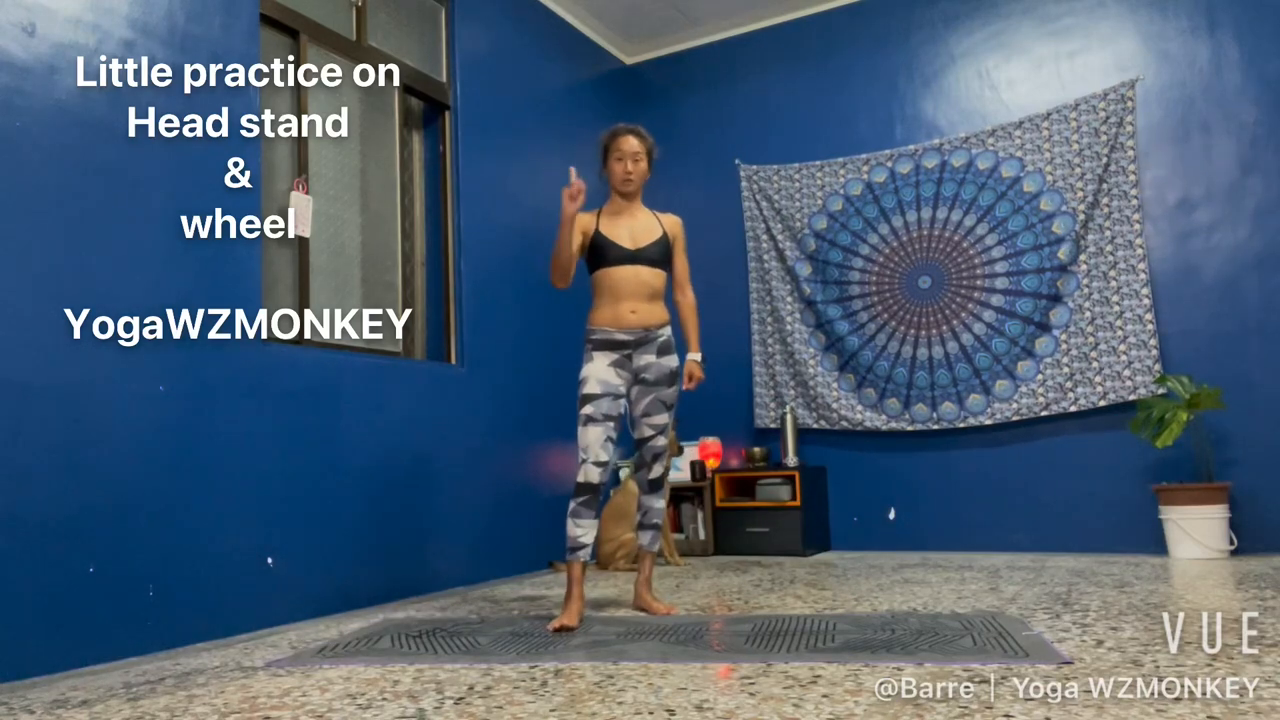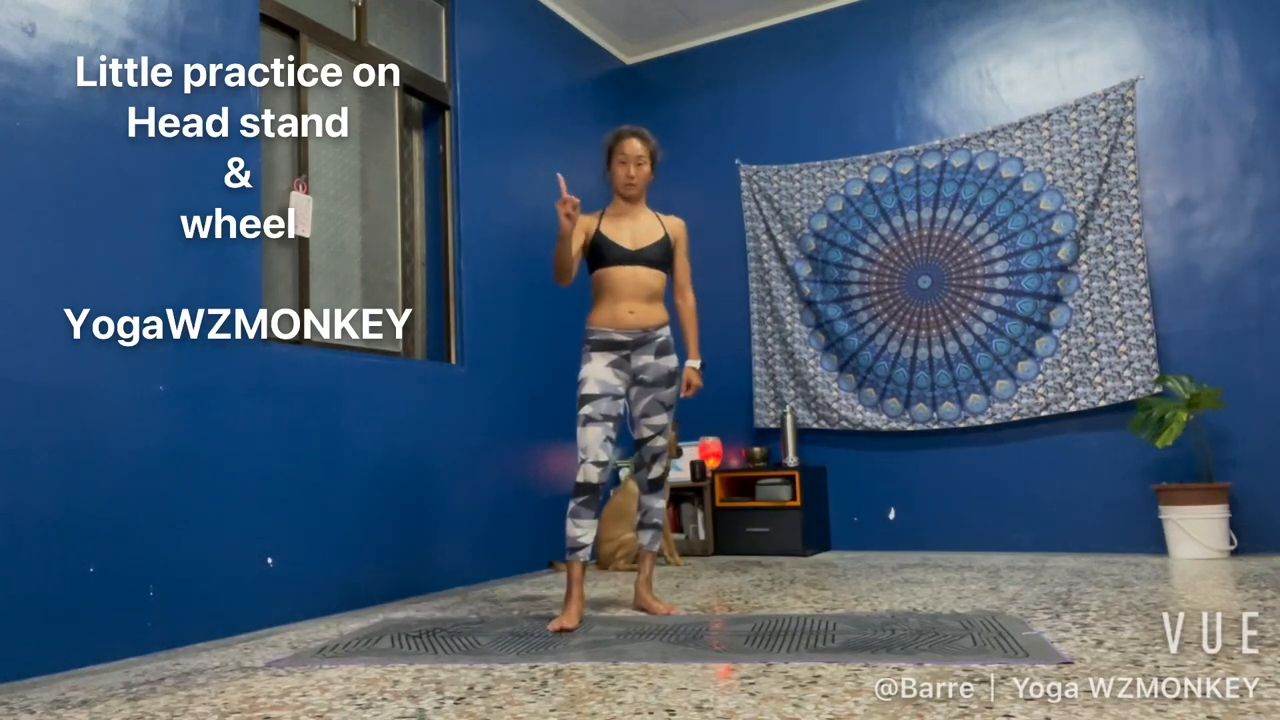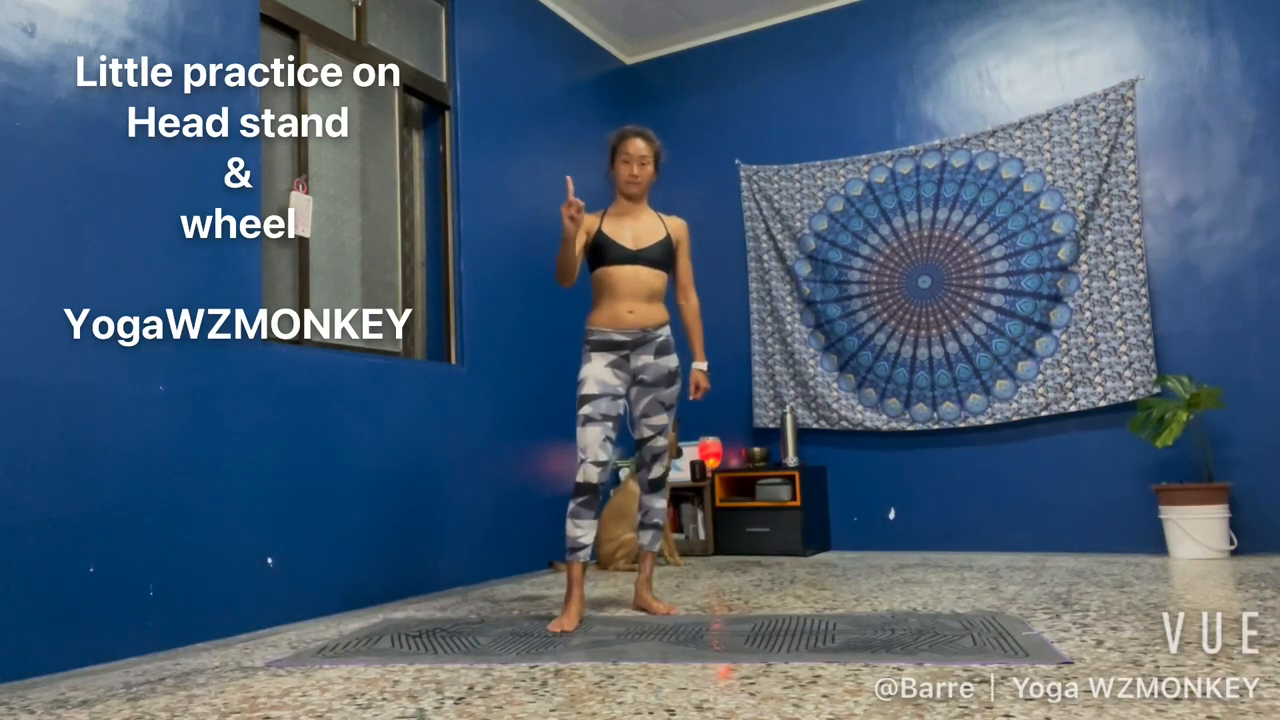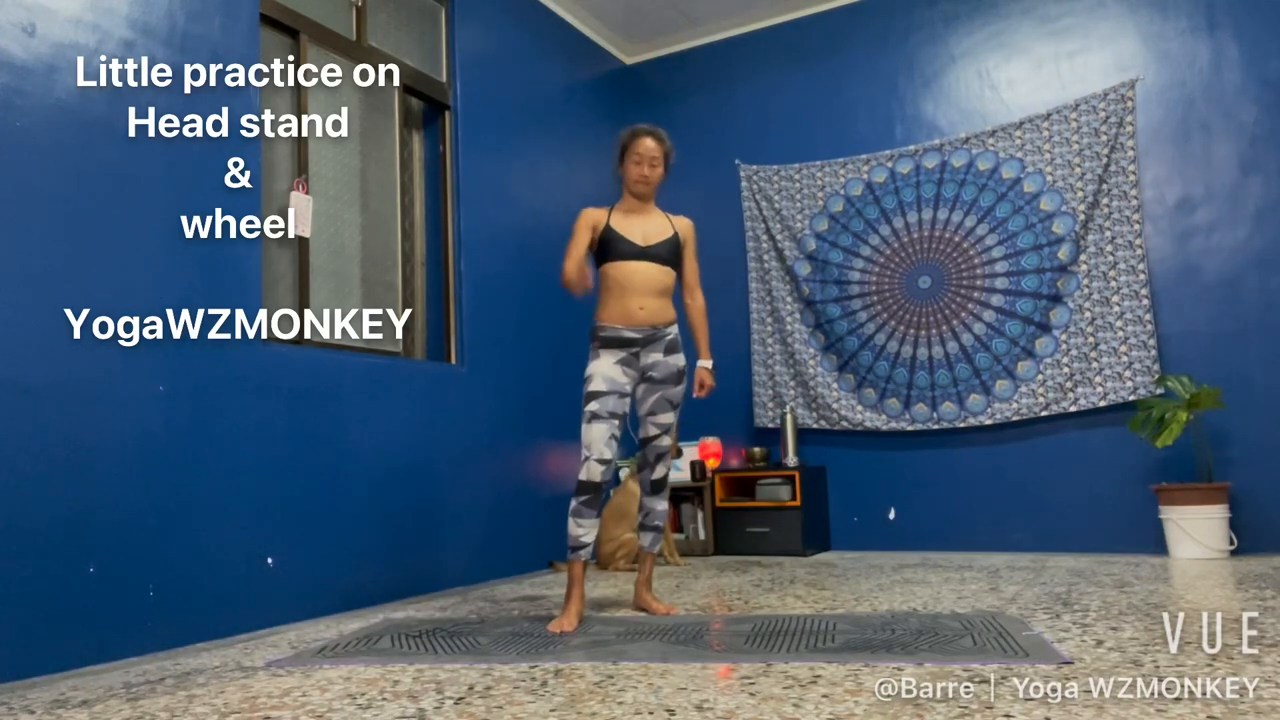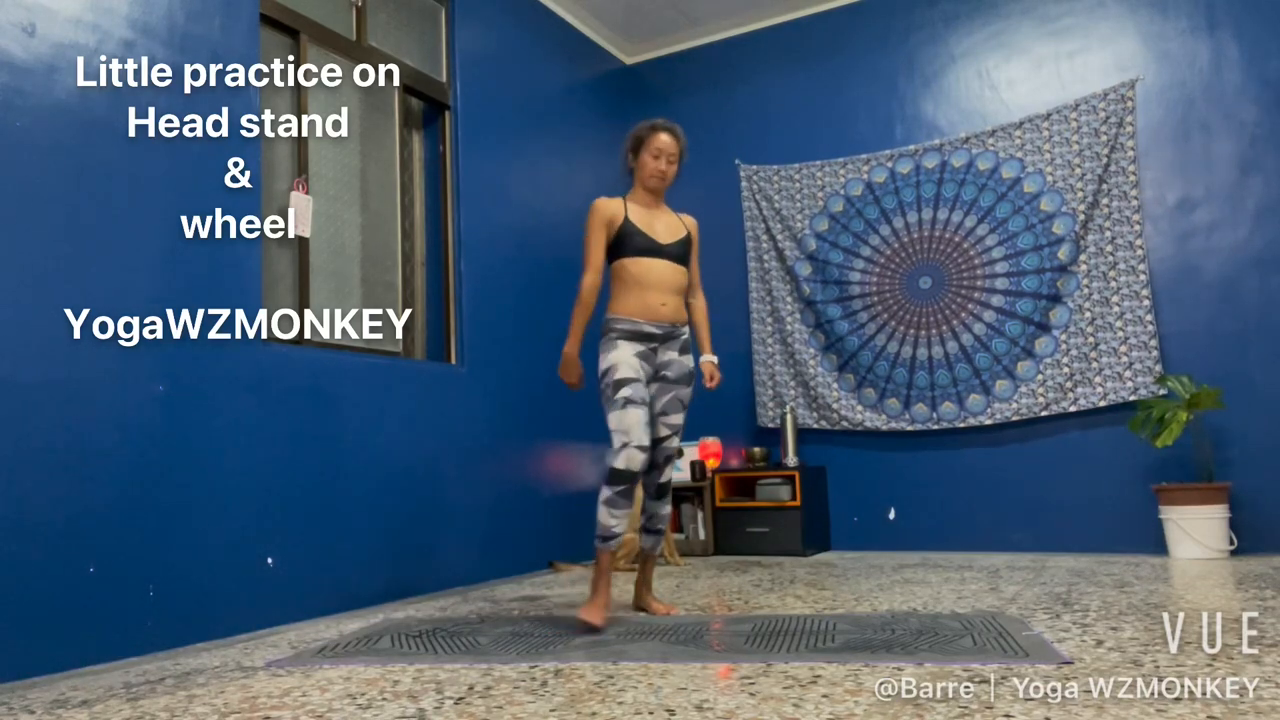
dt=0.3s
person 1, frame 1
left shoulder: (670, 224)
right shoulder: (588, 222)
left elbow: (684, 291)
right elbow: (560, 279)
left wrist: (693, 351)
right wrist: (567, 221)
left hip: (658, 348)
right hip: (604, 349)
left knee: (653, 468)
right knee: (592, 467)
left ankle: (644, 586)
right ankle: (574, 596)
person 1, frame 2
left shoulder: (673, 226)
right shoulder: (588, 223)
left elbow: (685, 295)
right elbow: (562, 277)
left wrist: (693, 359)
right wrist: (564, 229)
left hip: (657, 348)
right hip: (602, 349)
left knee: (653, 467)
right knee: (591, 467)
left ankle: (644, 586)
right ankle: (574, 597)
person 1, frame 3
left shoulder: (674, 227)
right shoulder: (591, 222)
left elbow: (687, 296)
right elbow: (565, 280)
left wrist: (700, 361)
right wrist: (568, 236)
left hip: (657, 349)
right hip: (602, 349)
left knee: (654, 468)
right knee: (590, 467)
left ankle: (644, 586)
right ankle: (574, 598)
person 1, frame 4
left shoulder: (681, 226)
right shoulder: (595, 218)
left elbow: (694, 294)
right elbow: (570, 272)
left wrist: (705, 358)
right wrist: (573, 279)
left hip: (665, 347)
right hip: (611, 347)
left knee: (656, 468)
right knee: (595, 465)
left ankle: (644, 586)
right ankle: (574, 596)
person 1, frame 5
left shoulder: (687, 224)
right shoulder: (608, 210)
left elbow: (696, 296)
right elbow: (590, 279)
left wrist: (708, 354)
right wrist: (571, 348)
left hip: (677, 345)
right hip: (625, 339)
left knee: (662, 468)
right knee: (629, 455)
left ankle: (644, 586)
right ankle: (600, 585)
